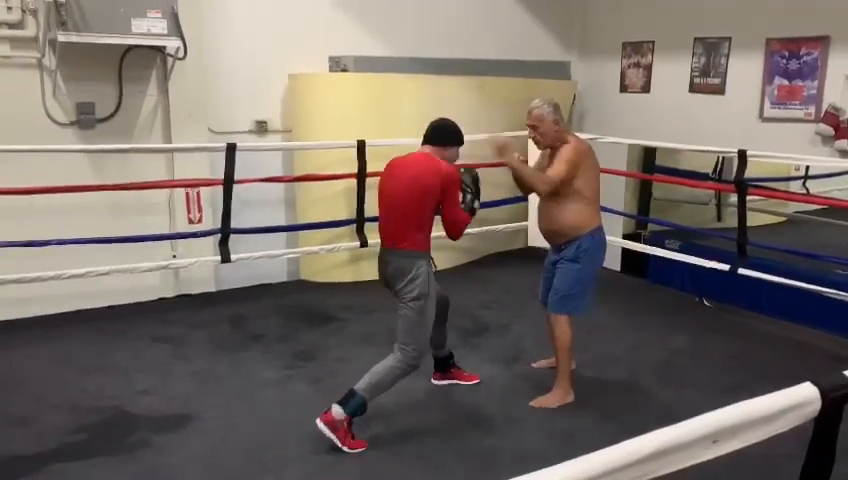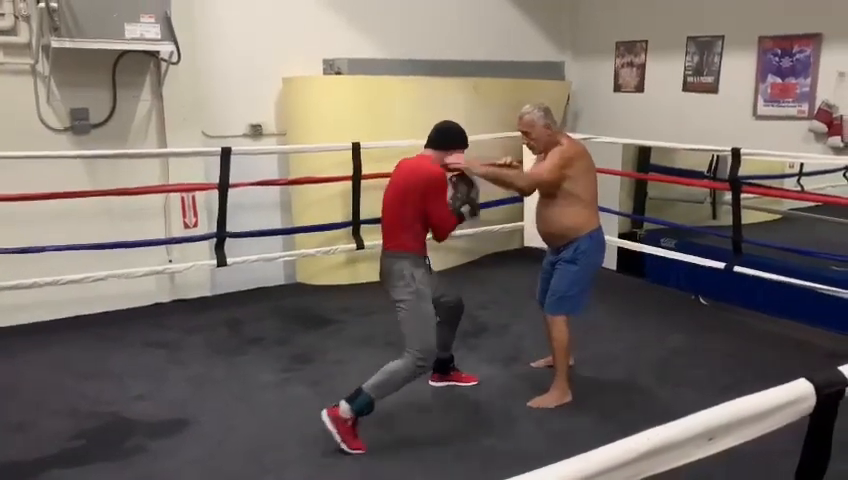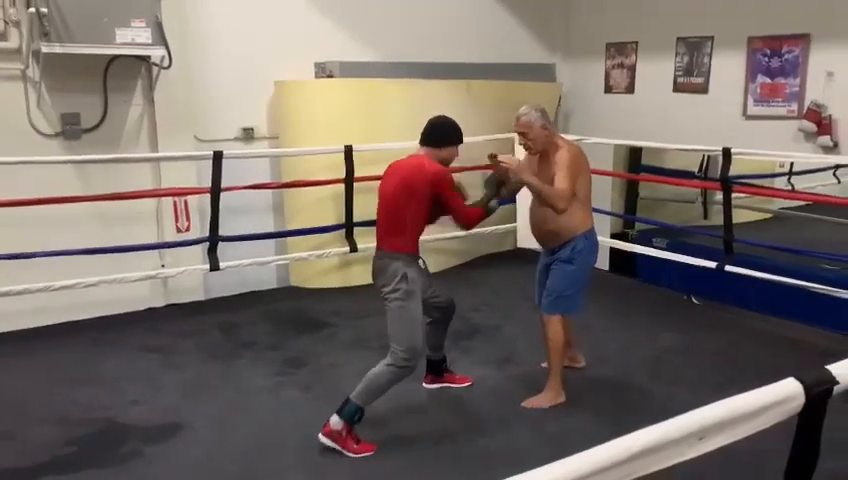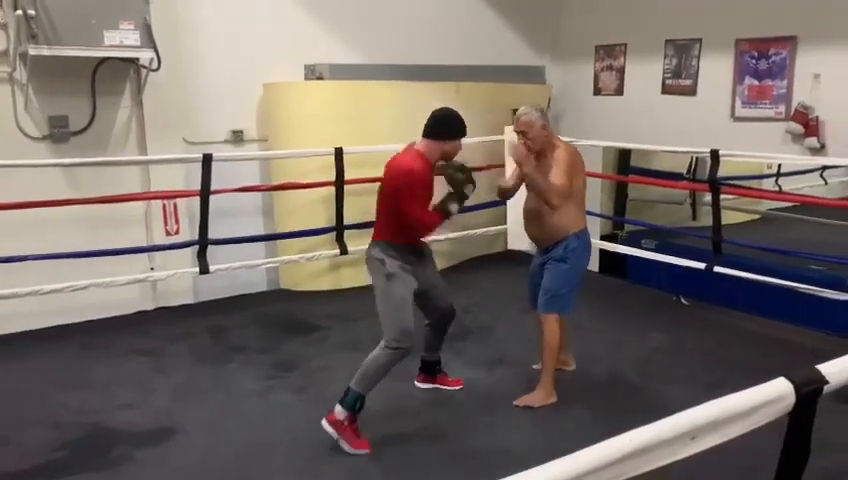
dt=0.2s
person 1, frame 1
left shoulder: (394, 165)
right shoulder: (445, 172)
right elbow: (455, 230)
right wrist: (470, 194)
left hip: (390, 258)
right hip: (413, 263)
left knee: (438, 304)
right knee: (408, 356)
left ankle: (444, 368)
right ankle: (339, 415)
person 1, frame 2
left shoulder: (407, 167)
right shoulder: (433, 174)
right elbow: (442, 229)
left wrist: (458, 200)
right wrist: (462, 202)
left hip: (406, 262)
right hip: (405, 266)
left knee: (451, 306)
right knee: (419, 356)
left ankle: (444, 369)
right ankle: (344, 413)
person 1, frame 3
left shoulder: (396, 168)
right shoulder: (434, 173)
right elbow: (466, 218)
left wrist: (432, 209)
right wrist: (492, 197)
left hip: (400, 262)
right hip: (399, 268)
left knee: (442, 306)
right knee: (404, 358)
left ankle: (437, 371)
right ankle: (338, 425)
person 1, frame 4
left shoulder: (415, 155)
right shoulder: (412, 167)
right elbow: (421, 226)
right wrist: (456, 199)
left hip: (412, 251)
right hip: (390, 257)
left knee: (443, 310)
right knee: (398, 341)
left ankle: (430, 371)
right ankle: (342, 415)
person 2, frame 1
left shoulder: (575, 152)
right shoulder: (552, 152)
left elbow: (542, 185)
right elbow: (534, 184)
left wrist: (511, 161)
right wrist: (518, 166)
left hip: (582, 246)
right hip: (562, 244)
left knee: (560, 313)
right knee: (549, 305)
left ankle: (563, 388)
right ankle: (561, 357)
person 2, frame 2
left shoulder: (567, 153)
right shoulder: (549, 153)
left elbow: (525, 183)
right elbow: (526, 186)
left wrist: (476, 168)
right wrist: (508, 171)
left hip: (582, 246)
right hip: (560, 245)
left knee: (556, 313)
right knee: (548, 305)
left ankle: (560, 389)
right ankle: (561, 356)
person 2, frame 3
left shoulder: (566, 154)
right shoulder: (535, 154)
left elbow: (560, 203)
right elbow: (509, 190)
left wrist: (526, 175)
right wrist: (502, 172)
left hip: (575, 247)
right hip: (553, 246)
left knee: (551, 313)
right knee: (553, 307)
left ankle: (554, 390)
right ankle: (572, 354)
person 2, frame 4
left shoulder: (563, 155)
right shoulder: (533, 155)
left elbow: (555, 198)
right elbow: (506, 191)
left wrist: (525, 168)
right wrist: (510, 180)
left hip: (568, 247)
right hip: (546, 246)
left knee: (550, 312)
right knee: (541, 307)
left ankle: (545, 389)
right ankle: (563, 357)
